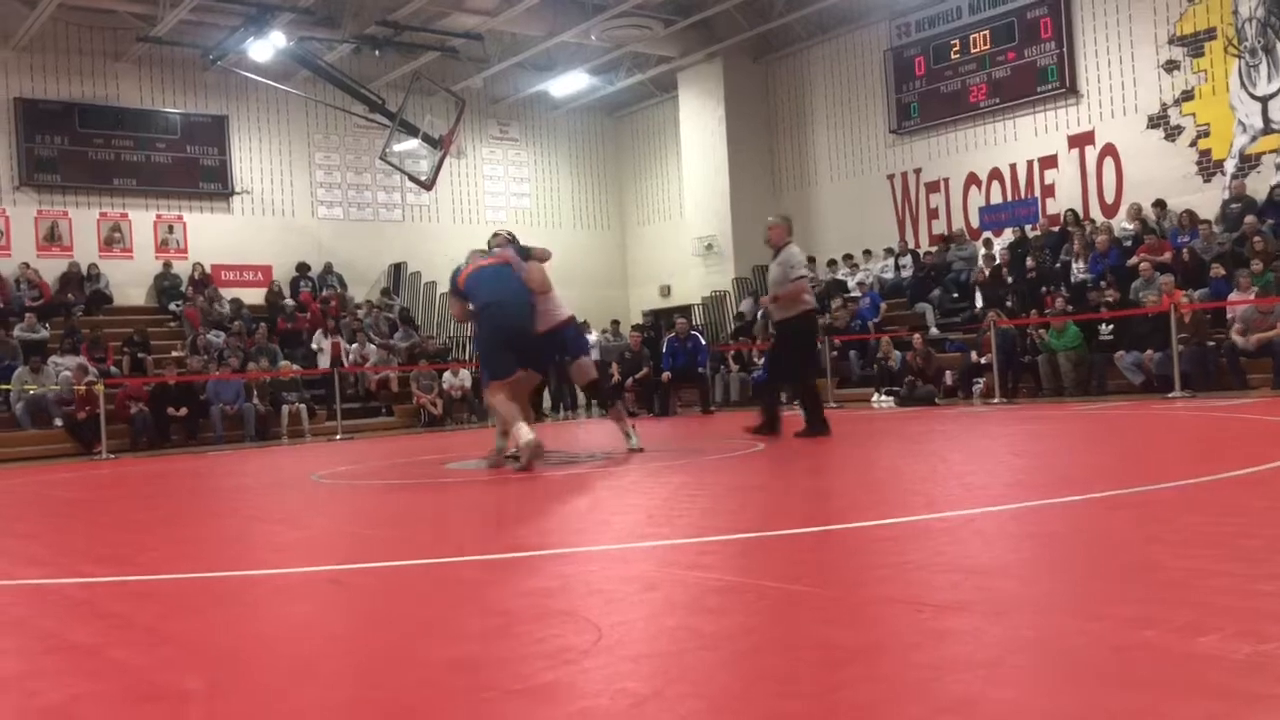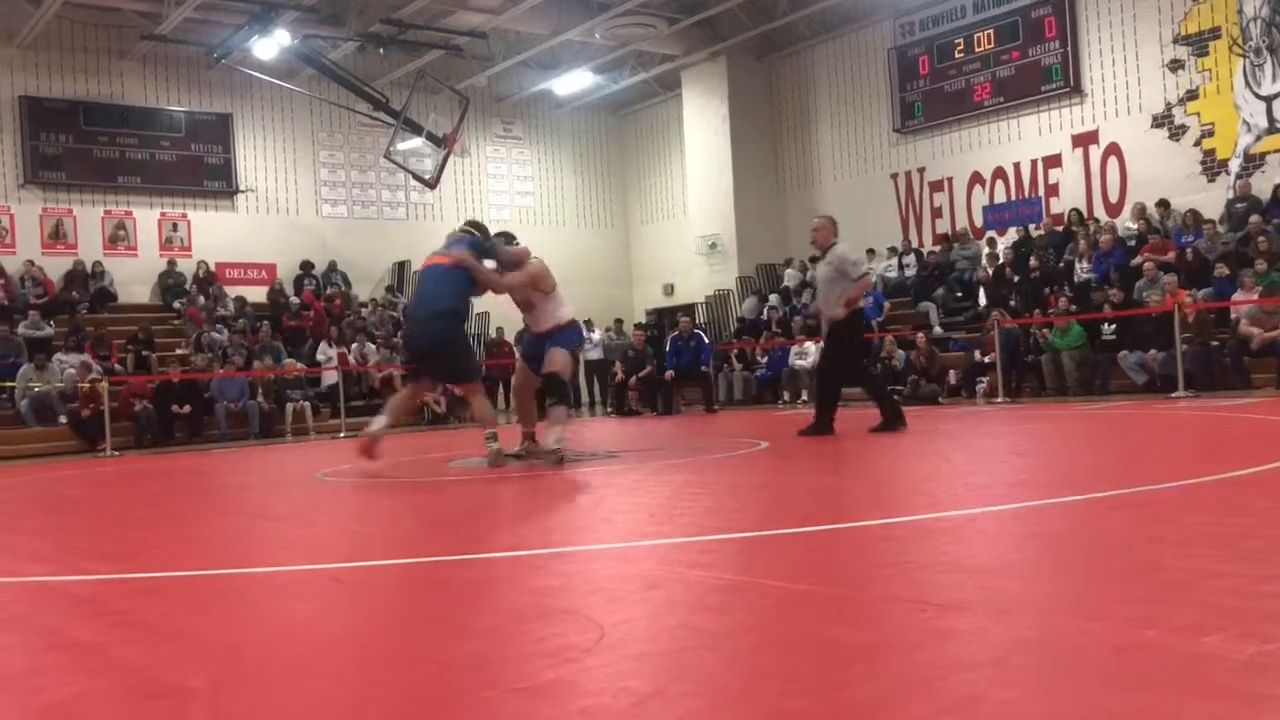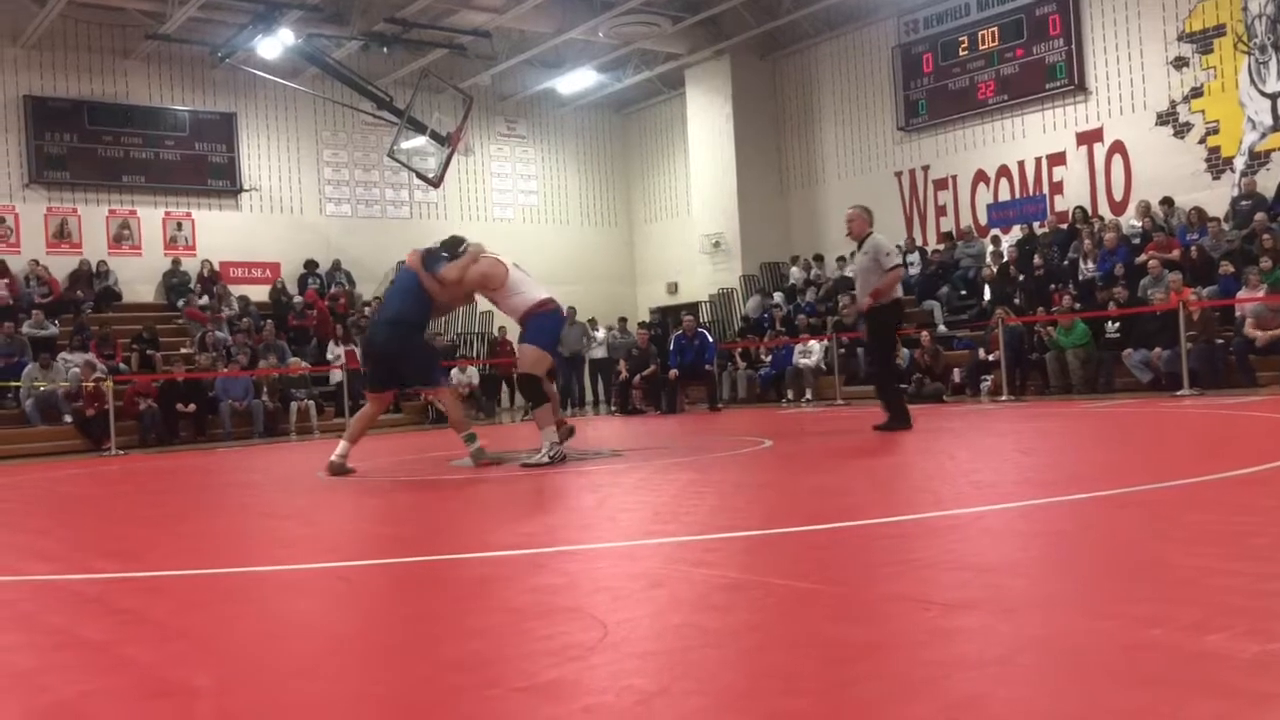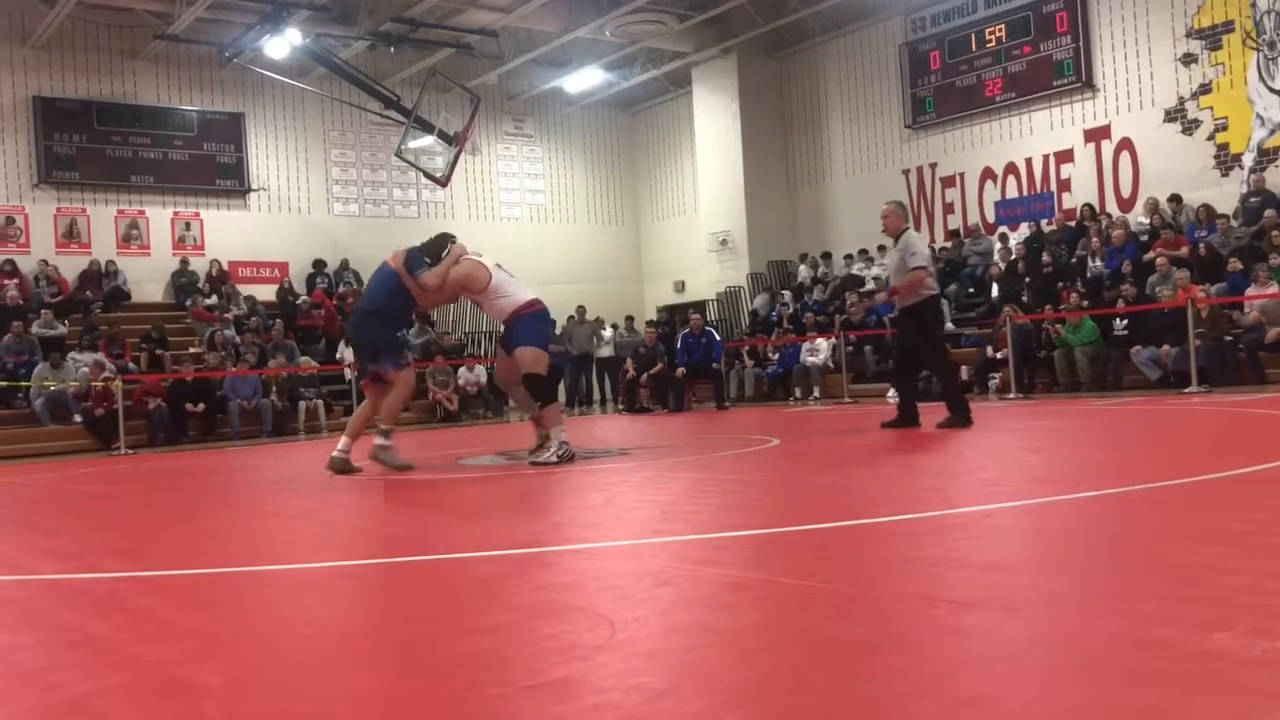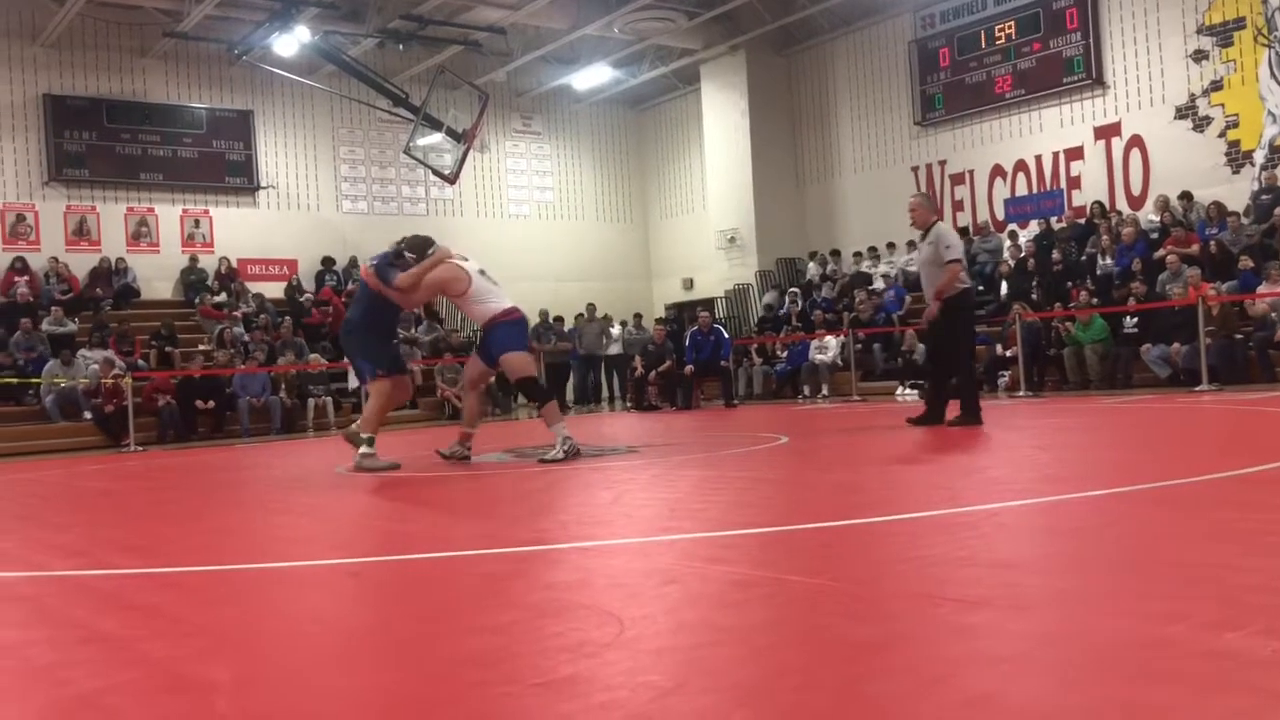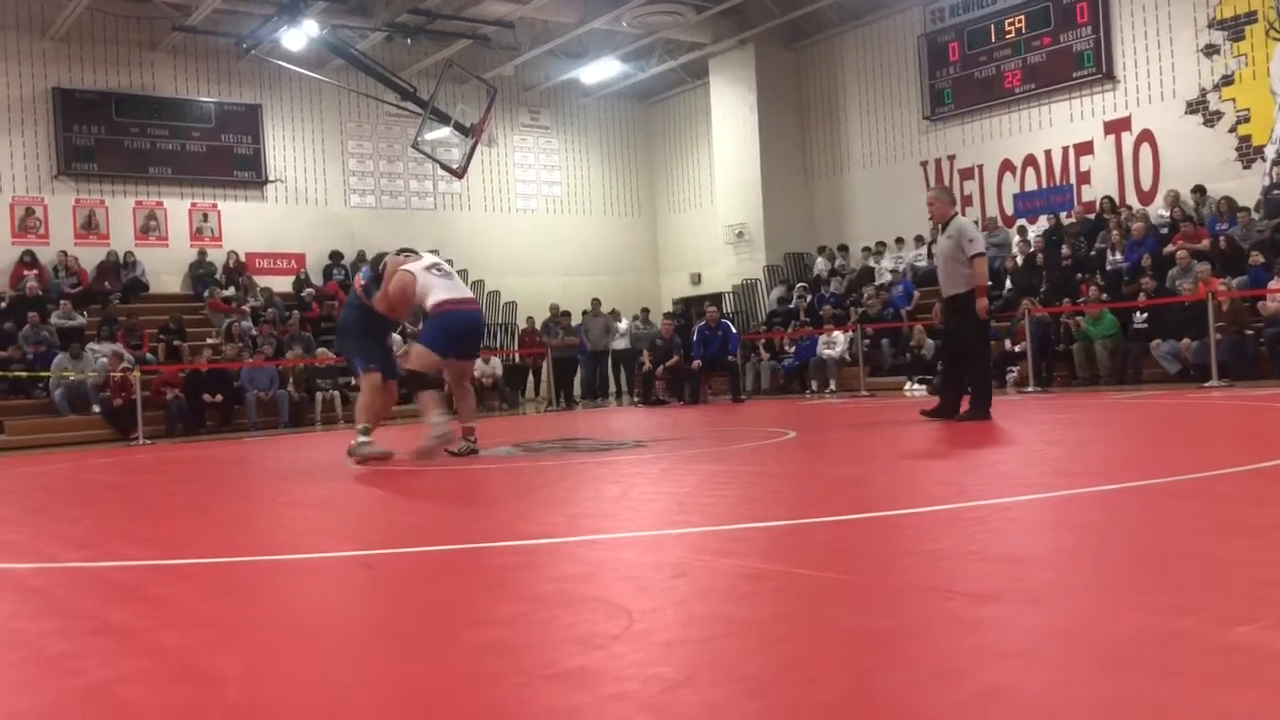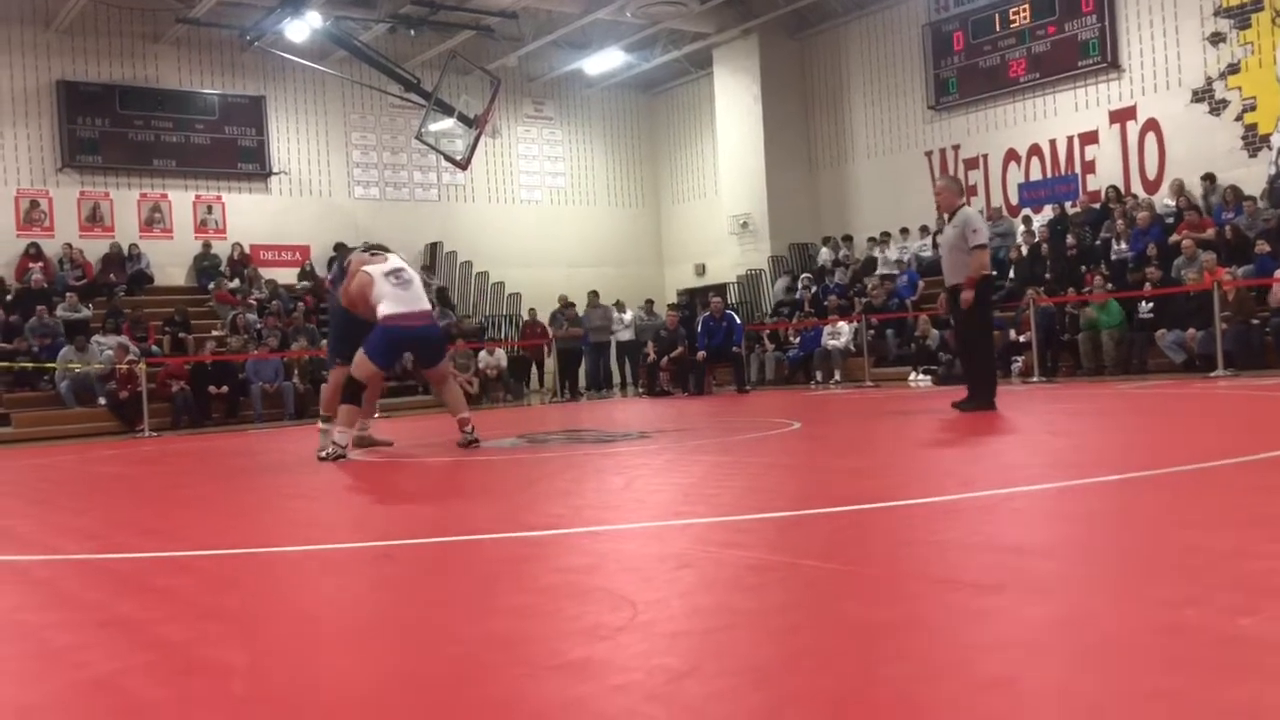
dt=0.3s
person 1, frame 1
left shoulder: (791, 254)
right shoulder: (778, 257)
left elbow: (800, 286)
left wrist: (771, 299)
right wrist: (769, 305)
left hip: (800, 321)
right hip: (787, 322)
left knee: (800, 374)
right knee: (775, 373)
left ankle: (817, 423)
right ankle: (769, 423)
person 1, frame 2
left shoulder: (841, 254)
right shoulder: (824, 259)
left elbow: (865, 281)
left wrist: (845, 306)
right wrist: (816, 311)
left hip: (847, 320)
right hip: (837, 323)
left knee: (828, 371)
right knee: (857, 372)
left ankle: (823, 422)
right ankle: (892, 415)
person 1, frame 3
left shoulder: (879, 243)
right shoulder: (862, 249)
left elbow: (896, 273)
left wrist: (872, 297)
right wrist: (862, 303)
left hip: (886, 310)
right hip: (875, 312)
left knee: (881, 364)
right knee: (881, 365)
left ankle: (897, 413)
right ankle: (898, 415)
person 1, frame 4
left shoulder: (912, 240)
right shoulder: (900, 244)
left elbow: (919, 275)
left wrist: (889, 293)
left hip: (923, 308)
right hip: (910, 310)
left knee: (937, 362)
right knee: (903, 364)
left ankle: (960, 412)
right ankle: (907, 414)
person 1, frame 5
left shoulder: (943, 232)
right shoulder: (927, 238)
left elbow: (955, 268)
left wrist: (937, 300)
right wrist: (932, 304)
left hip: (955, 304)
right hip: (941, 307)
left knee: (961, 359)
right knee: (937, 360)
left ankle: (971, 412)
right ankle: (934, 412)
person 1, frame 6
left shoulder: (963, 227)
right shoulder: (944, 232)
left elbow: (980, 261)
left wrist: (981, 295)
right wrist: (942, 301)
left hip: (969, 299)
right hip: (954, 301)
left knee: (975, 354)
right knee: (951, 354)
left ankle: (980, 407)
right ankle: (948, 405)
person 1, frame 7
left shoulder: (969, 216)
right shoulder: (951, 222)
left elbow: (980, 254)
left wrist: (969, 287)
right wrist: (948, 291)
left hip: (973, 289)
right hip: (959, 290)
left knee: (979, 343)
right knee: (965, 344)
left ankle: (985, 397)
right ankle: (976, 394)
person 2, frame 1
left shoulder: (460, 272)
right shoulder: (509, 258)
left elbow: (458, 315)
left hip: (492, 321)
right hip: (523, 318)
left knee: (496, 391)
right knee: (518, 387)
left ankle: (527, 440)
right ankle: (503, 444)
person 2, frame 2
left shoulder: (435, 256)
right shoulder: (472, 246)
right elbow: (517, 256)
left hip: (416, 329)
right hip: (447, 329)
left knee: (413, 388)
right knee: (475, 390)
left ankle: (376, 429)
right ankle: (494, 449)
person 2, frame 3
left shoulder: (421, 263)
right shoulder: (432, 257)
left elbow: (436, 308)
left wrist: (462, 298)
left hip: (376, 336)
right hip: (400, 335)
left knee: (376, 404)
right knee: (445, 392)
left ankle: (338, 458)
right ankle: (477, 451)
person 2, frame 4
left shoulder: (411, 260)
right shoulder: (414, 257)
left elbow: (425, 296)
right elbow: (431, 284)
right wrist: (454, 256)
left hip: (366, 326)
right hip: (372, 324)
left knee: (377, 397)
right knee: (405, 380)
left ankle: (340, 454)
right ankle: (382, 445)
person 2, frame 5
left shoulder: (400, 263)
right shoulder: (383, 265)
right elbow: (403, 284)
right wrist: (433, 261)
left hip: (382, 334)
right hip: (360, 333)
left knee: (402, 391)
right knee: (382, 389)
left ankle: (357, 430)
right ankle: (366, 455)
person 2, frame 6
right shoulder: (371, 279)
left hip: (378, 336)
right hip: (355, 334)
left knee: (390, 393)
right knee: (372, 381)
left ankle: (360, 441)
right ankle: (363, 442)
person 2, frame 7
right shoulder: (339, 273)
left hip: (370, 326)
right hip: (344, 325)
left knee: (375, 378)
right knee: (340, 376)
left ankle: (362, 432)
right ankle: (325, 432)
person 3, frame 1
left shoulder: (532, 269)
left wrist: (513, 260)
left hip: (564, 330)
right hip: (538, 335)
left knee: (593, 387)
left ankle: (628, 431)
person 3, frame 2
left shoulder: (532, 267)
right shoulder: (513, 271)
left hip: (563, 333)
right hip: (540, 335)
left knee: (552, 381)
right knee: (520, 390)
left ankle: (554, 445)
right ankle: (528, 442)
person 3, frame 3
left shoulder: (480, 268)
right shoulder: (482, 262)
left wrist: (417, 267)
left hip: (543, 317)
right hip: (544, 315)
left knee: (528, 381)
right knee: (538, 379)
left ankle: (553, 447)
right ankle: (560, 426)
person 3, frame 4
left shoulder: (462, 271)
right shoulder: (467, 262)
left elbow: (429, 297)
left wrist: (401, 272)
left hip: (529, 317)
right hip: (518, 320)
left knee: (534, 381)
right knee: (505, 378)
left ankle: (562, 446)
right ankle: (544, 430)
person 3, frame 5
left shoulder: (442, 273)
right shoulder: (455, 261)
left elbow: (409, 301)
left wrist: (375, 282)
left hip: (507, 324)
right hip: (498, 325)
left knee: (525, 383)
right knee: (471, 383)
left ankle: (564, 441)
right ankle: (463, 445)
person 3, frame 6
left shoulder: (399, 279)
right shoulder: (430, 258)
left elbow: (398, 314)
left hip: (446, 317)
right hip: (473, 314)
left knee: (415, 376)
right knee: (460, 380)
left ankle: (439, 427)
right ankle: (469, 439)
person 3, frame 7
left shoulder: (360, 279)
right shoulder: (398, 259)
left elbow: (366, 312)
left hip: (393, 328)
right hip: (427, 326)
left knee: (353, 385)
right knee: (444, 381)
left ankle: (338, 446)
right ankle: (468, 432)
